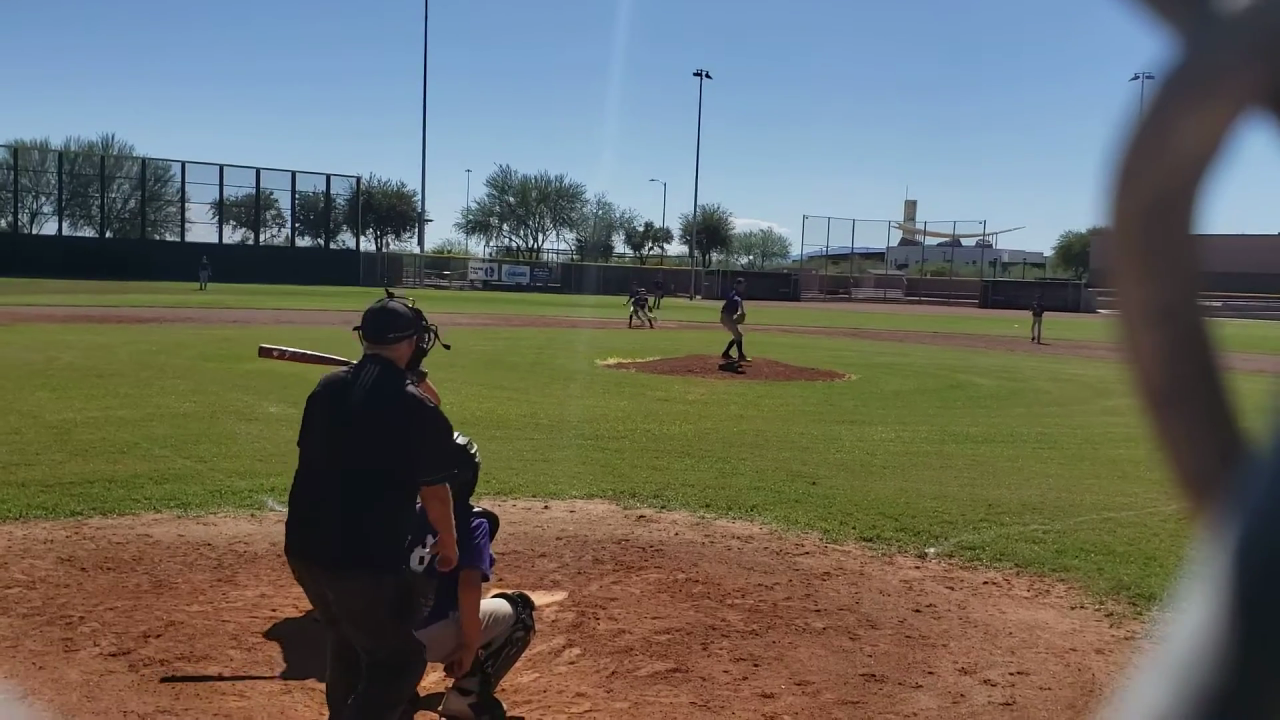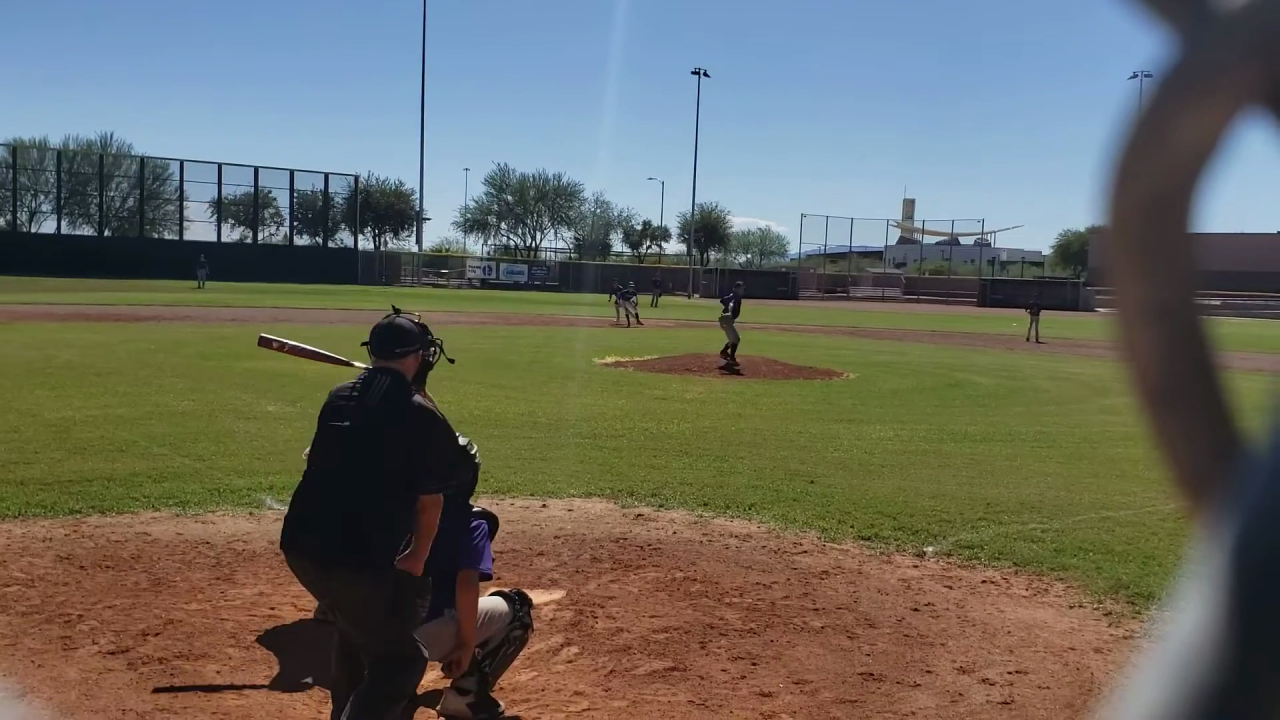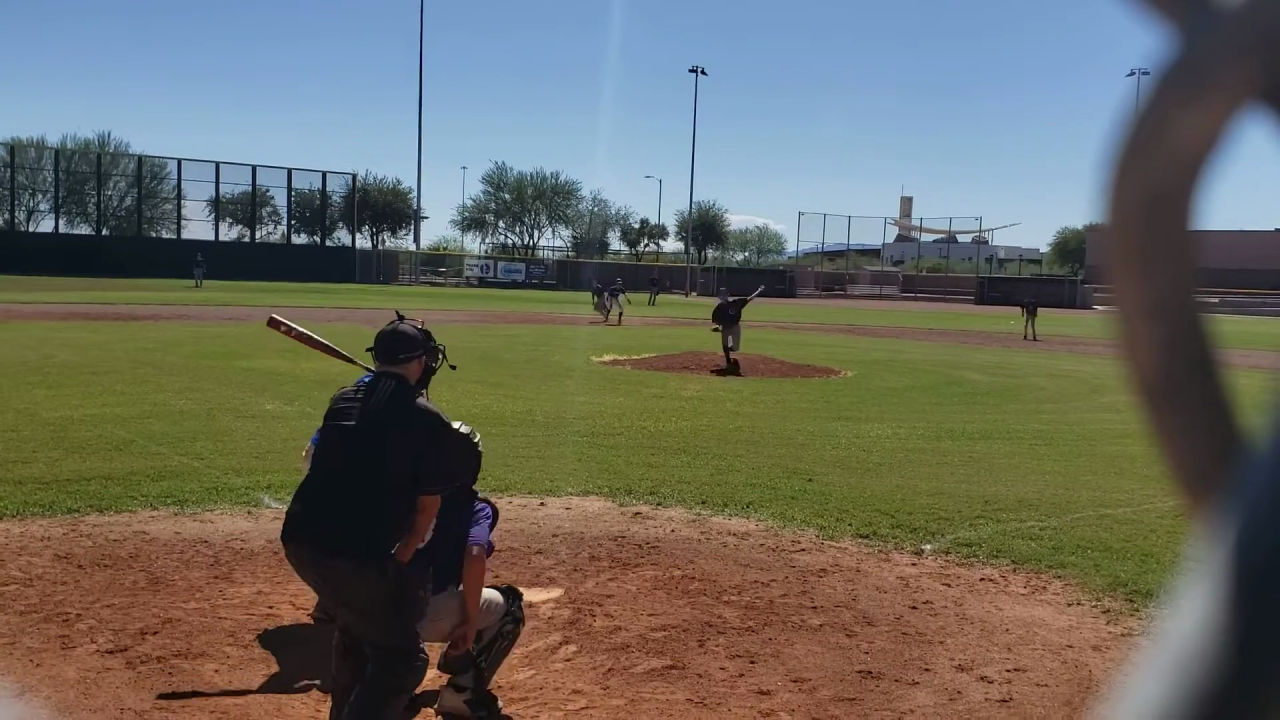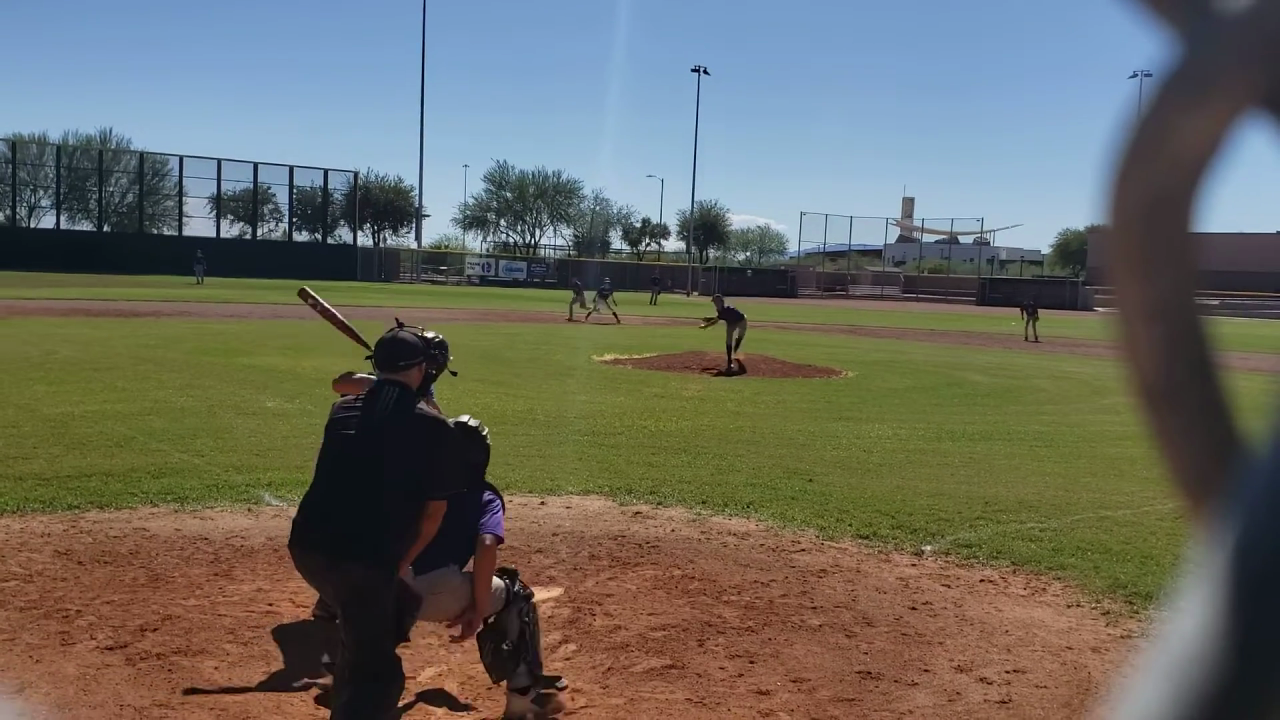
dt=0.2s
person 1, frame 1
left shoulder: (327, 388)
right shoulder: (416, 407)
right elbow: (434, 493)
right wrist: (448, 544)
left hip: (303, 547)
right hip: (365, 556)
left knee: (347, 635)
right knee: (397, 661)
person 1, frame 2
left shoulder: (339, 398)
right shoulder: (424, 418)
right elbow: (430, 503)
right wrist: (417, 554)
left hip: (300, 544)
right hip: (357, 557)
left knee: (355, 628)
right knee: (398, 660)
person 1, frame 3
left shoulder: (343, 400)
right shoulder: (429, 422)
right elbow: (427, 505)
right wrist: (404, 552)
left hip: (300, 538)
right hip: (356, 551)
left knee: (356, 624)
right knee: (401, 657)
person 1, frame 4
left shoulder: (343, 409)
right shoulder: (434, 427)
right elbow: (433, 513)
right wrist: (401, 563)
left hip: (307, 544)
right hip: (363, 556)
left knee: (363, 622)
right knee: (377, 674)
person 2, frame 1
right shoulder: (474, 522)
right elbow: (468, 585)
right wrist: (470, 646)
right hip: (436, 637)
right knee: (519, 611)
right ankle: (469, 695)
person 2, frame 2
right shoulder: (473, 521)
right elbow: (467, 584)
right wrist: (468, 644)
right hip: (433, 632)
right knee: (517, 607)
right ankle: (466, 693)
person 2, frame 3
right shoulder: (475, 508)
right elbow: (474, 556)
right wrist: (471, 622)
right hip: (431, 612)
right knee: (508, 604)
right ankle: (463, 691)
person 2, frame 4
right shoulder: (483, 495)
right elbow: (486, 545)
right wrist: (478, 610)
right hip: (434, 588)
right knee: (514, 593)
right ankle: (524, 693)
